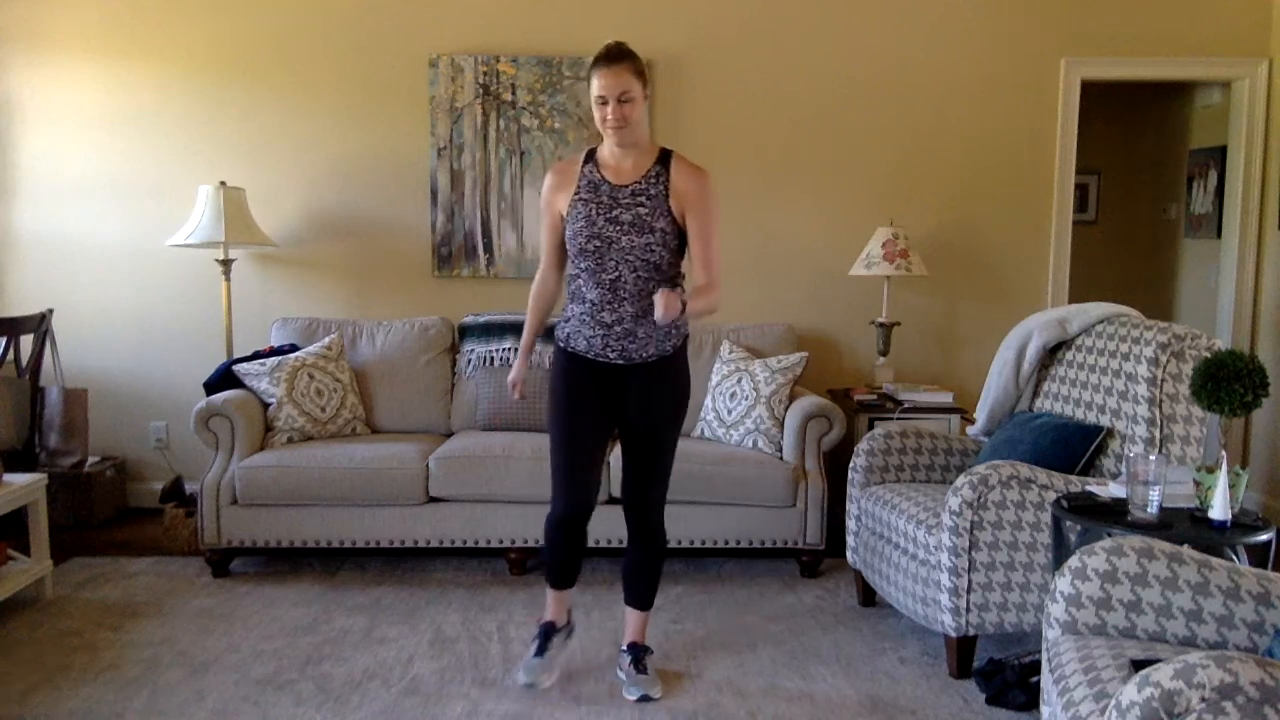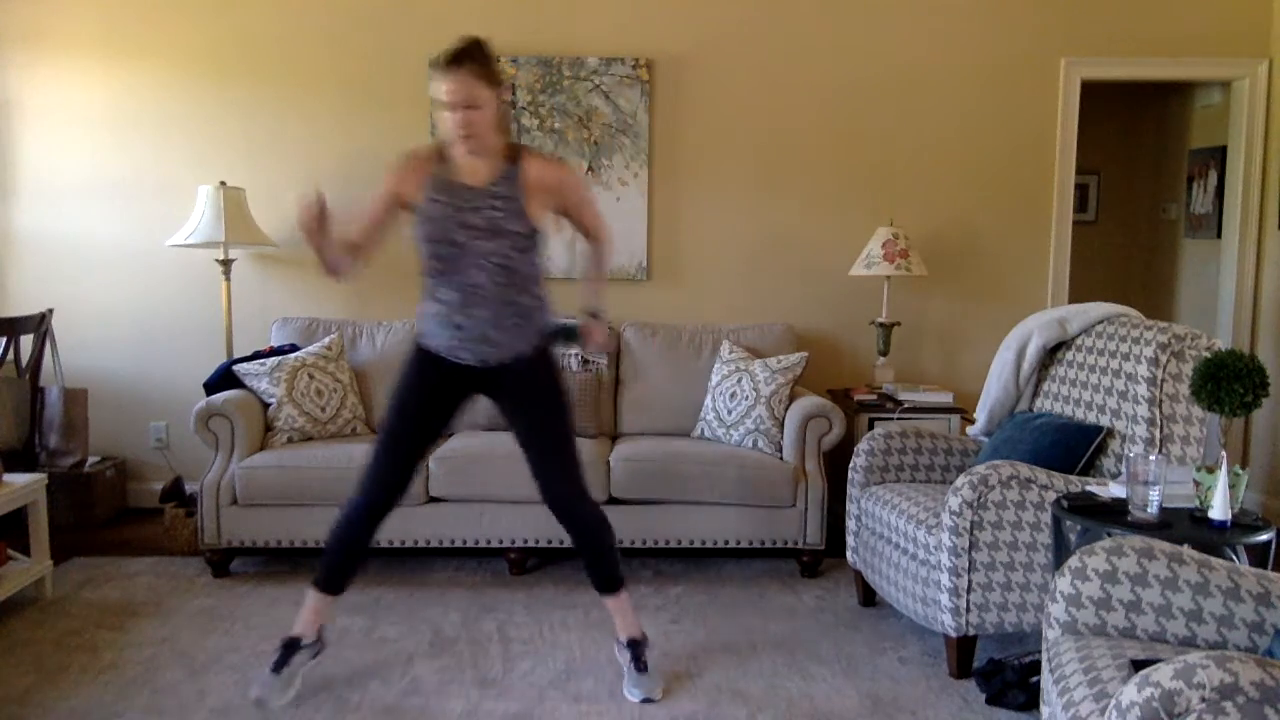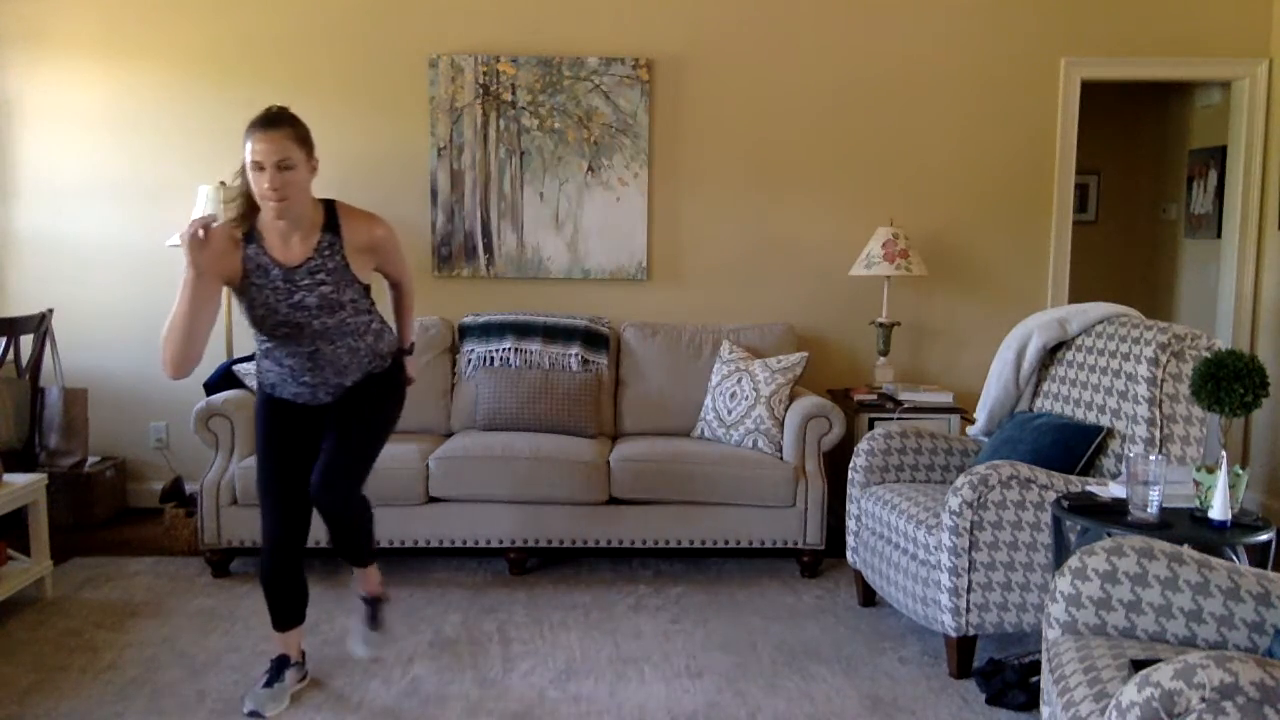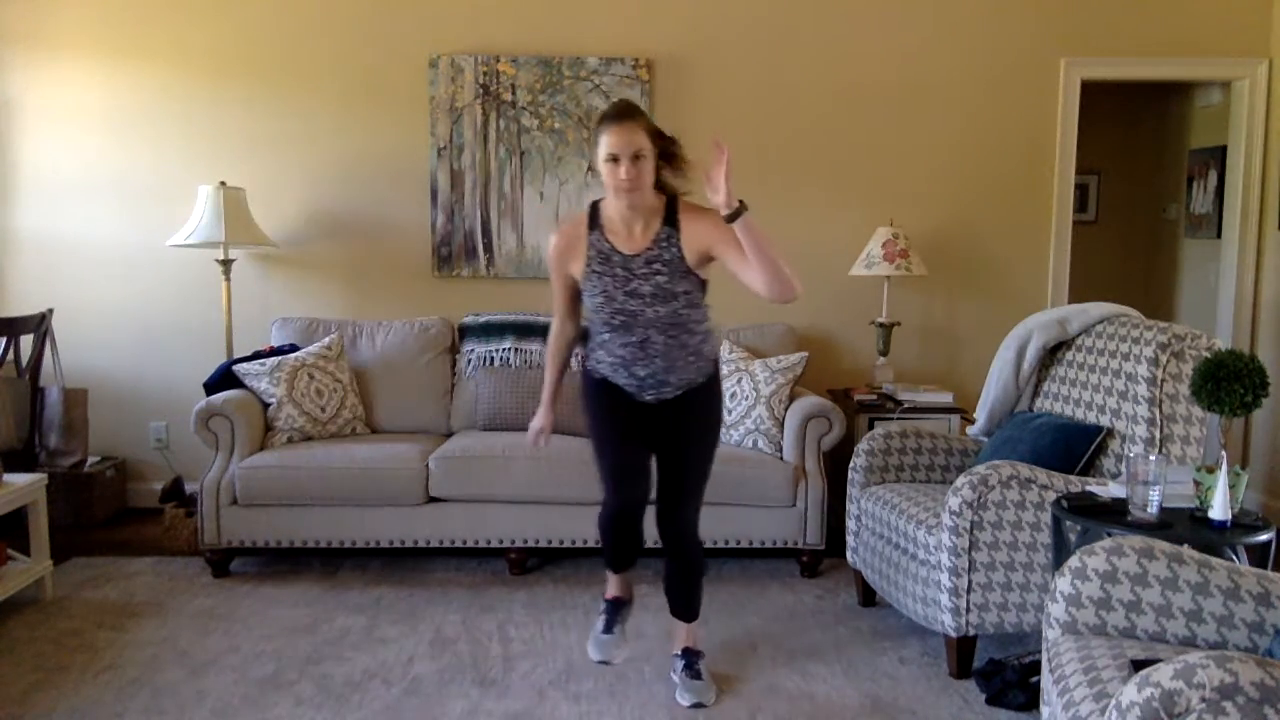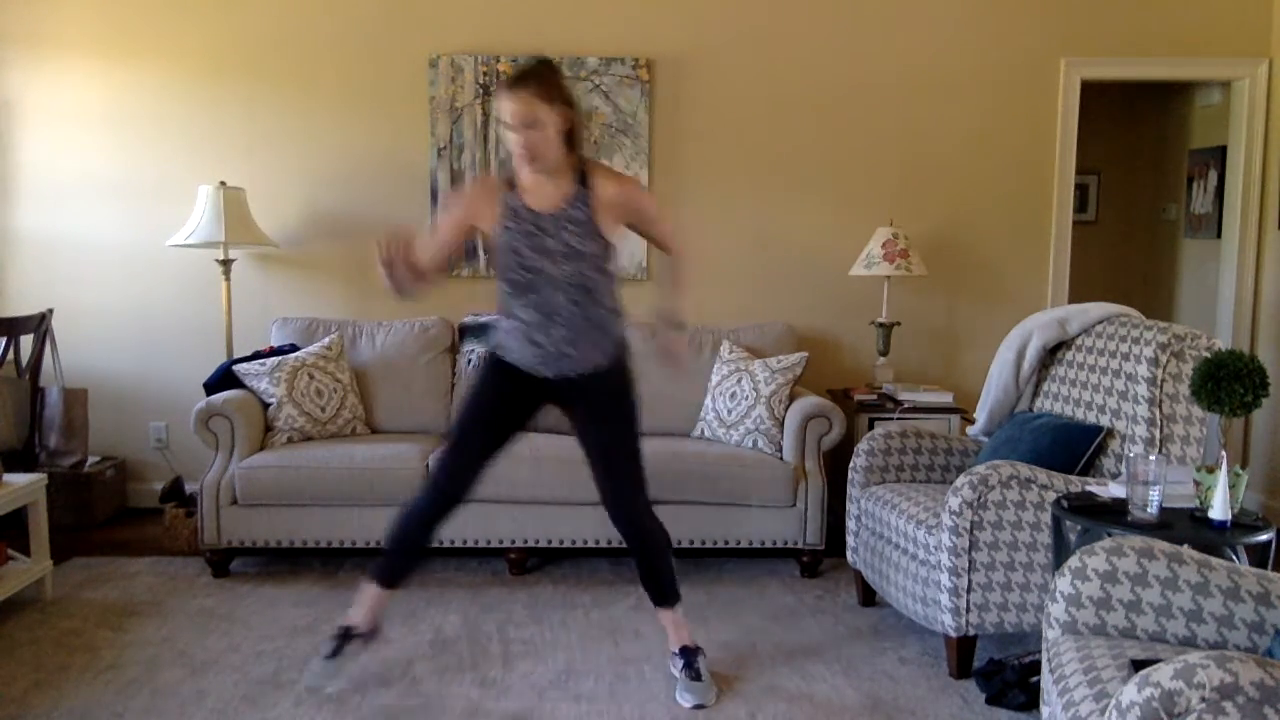
dt=1s
person 1, frame 1
left shoulder: (687, 180)
right shoulder: (562, 180)
left elbow: (711, 289)
right elbow: (549, 273)
left wrist: (681, 302)
right wrist: (523, 351)
left hip: (657, 368)
right hip: (580, 362)
left knee: (644, 508)
right knee: (570, 500)
left ankle: (634, 647)
right ankle: (555, 622)
person 1, frame 2
left shoulder: (545, 174)
right shoulder: (414, 172)
left elbow: (599, 235)
right elbow: (346, 261)
left wrist: (593, 310)
right wrist: (320, 235)
left hip: (522, 358)
right hip: (439, 357)
left knee: (568, 496)
right knee: (375, 493)
left ankle: (629, 634)
right ankle: (306, 634)
person 1, frame 3
left shoulder: (363, 232)
right shoulder: (226, 245)
left elbow: (402, 281)
right elbow: (177, 366)
left wrist: (404, 349)
right wrist: (197, 273)
left hip: (369, 381)
right hip: (285, 395)
left knee: (331, 487)
right knee: (279, 536)
left ankle: (370, 586)
right ankle: (290, 658)
person 1, frame 4
left shoulder: (698, 225)
right shoulder: (570, 239)
left elbow: (783, 292)
right elbow: (564, 320)
left wrist: (734, 211)
right wrist: (546, 401)
left hip: (690, 390)
right hip: (612, 387)
left knee: (679, 521)
right knee: (626, 499)
left ankle: (687, 649)
right ankle: (616, 594)
person 1, frame 5
left shoulder: (614, 191)
right shoulder: (481, 198)
left elbow: (671, 244)
right elbow: (416, 278)
left wrist: (672, 320)
right wrist: (395, 261)
left hip: (597, 370)
right hip: (515, 365)
left knee: (629, 509)
right knee: (443, 488)
left ankle: (682, 645)
right ankle: (362, 618)
